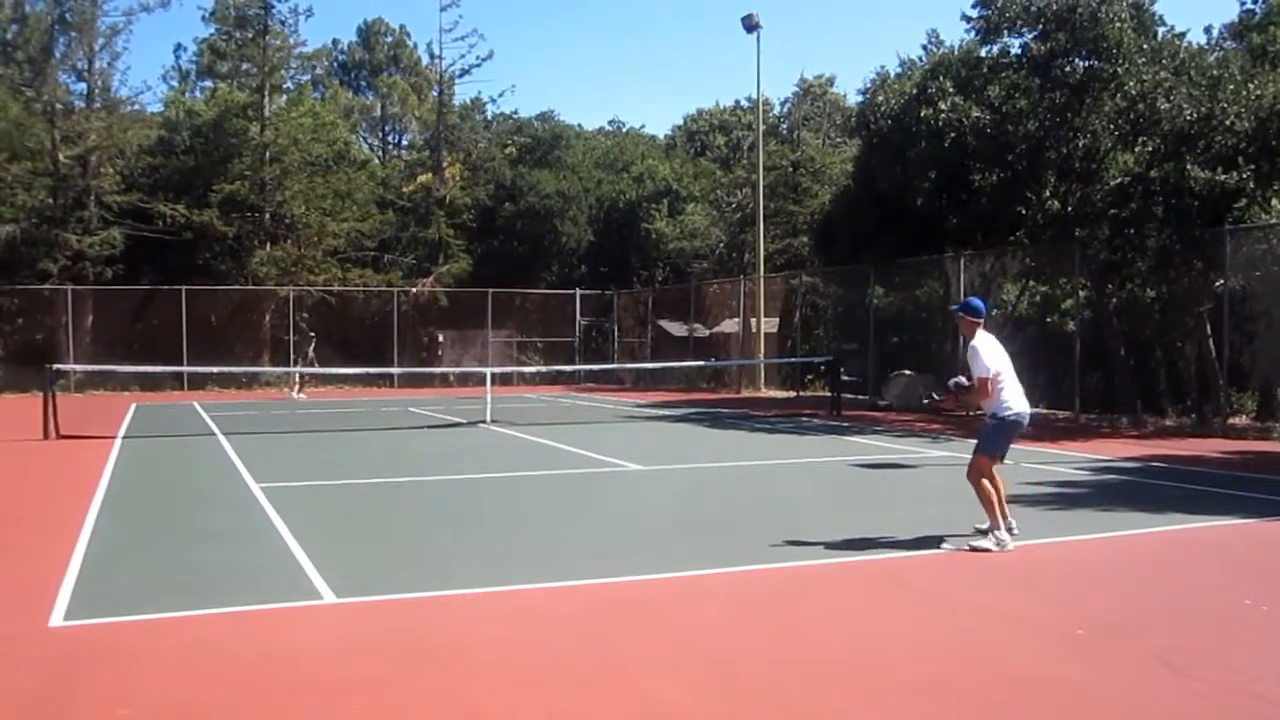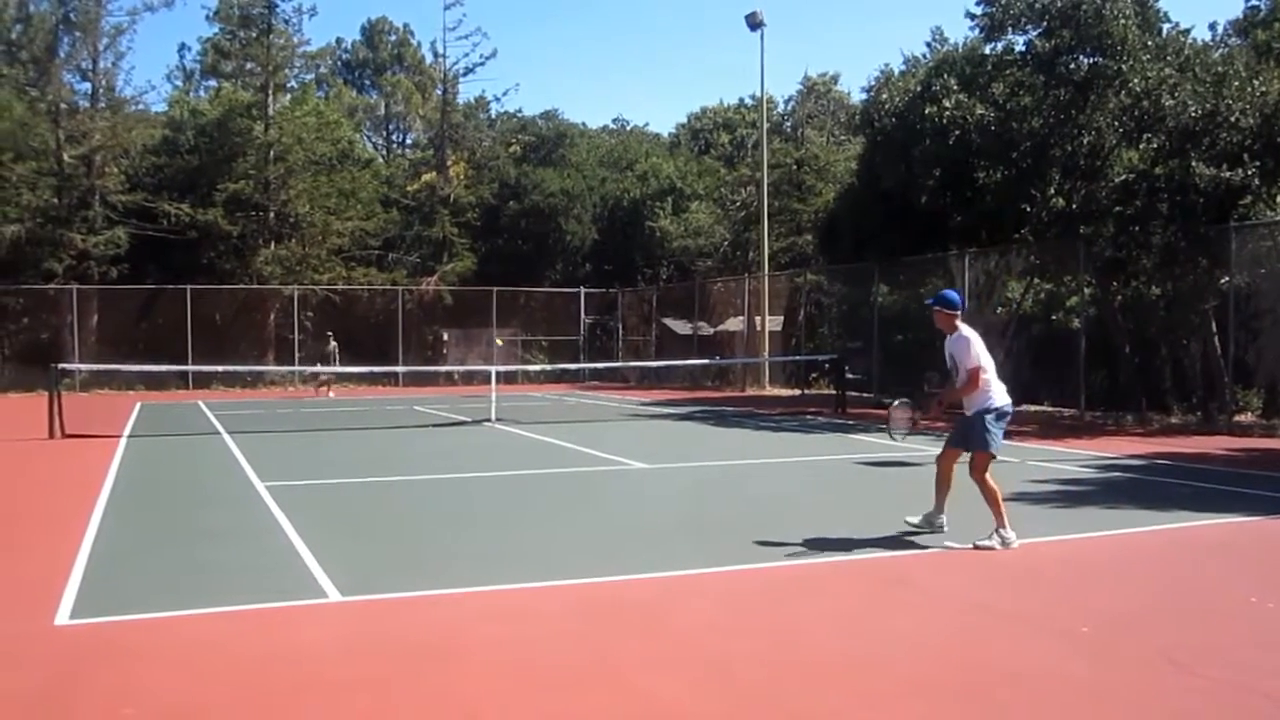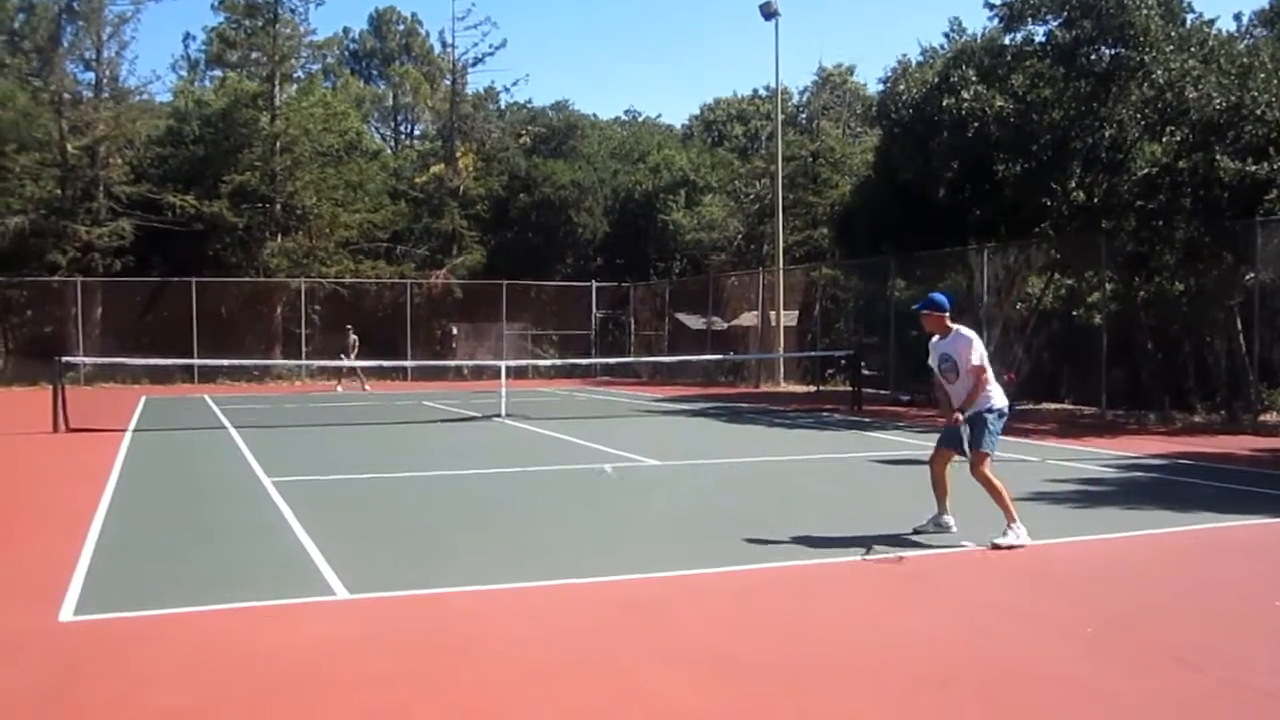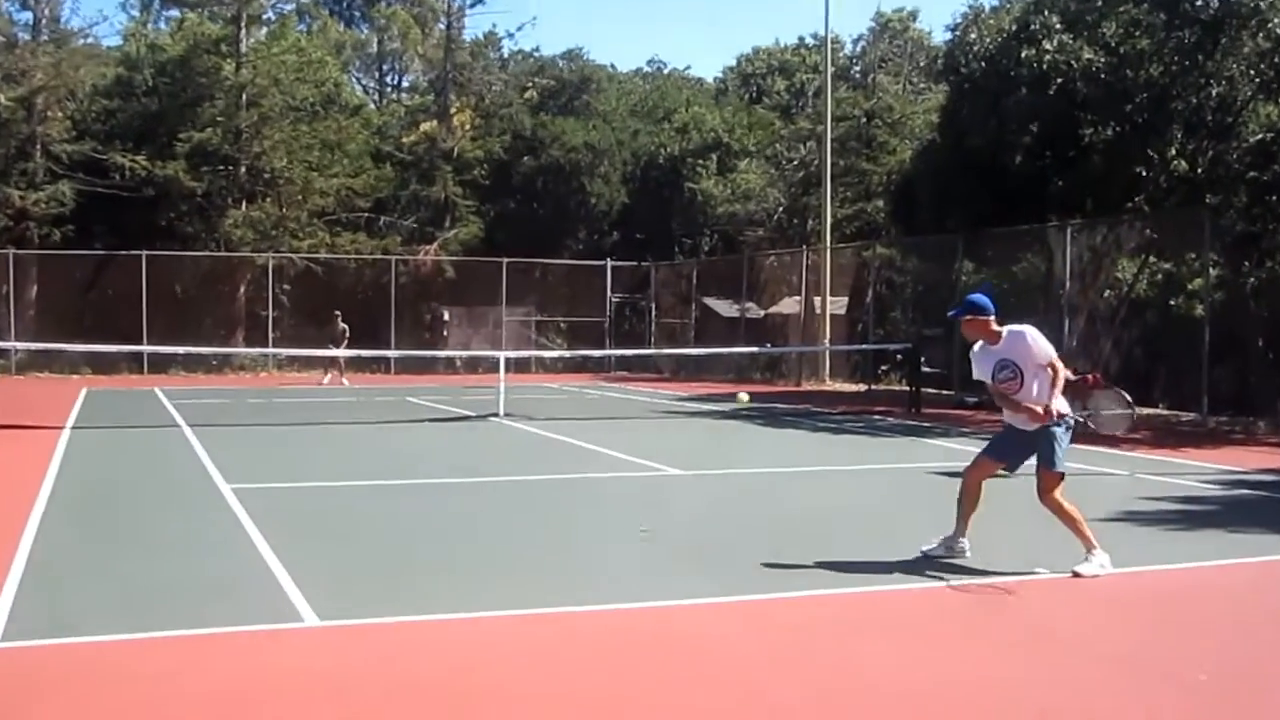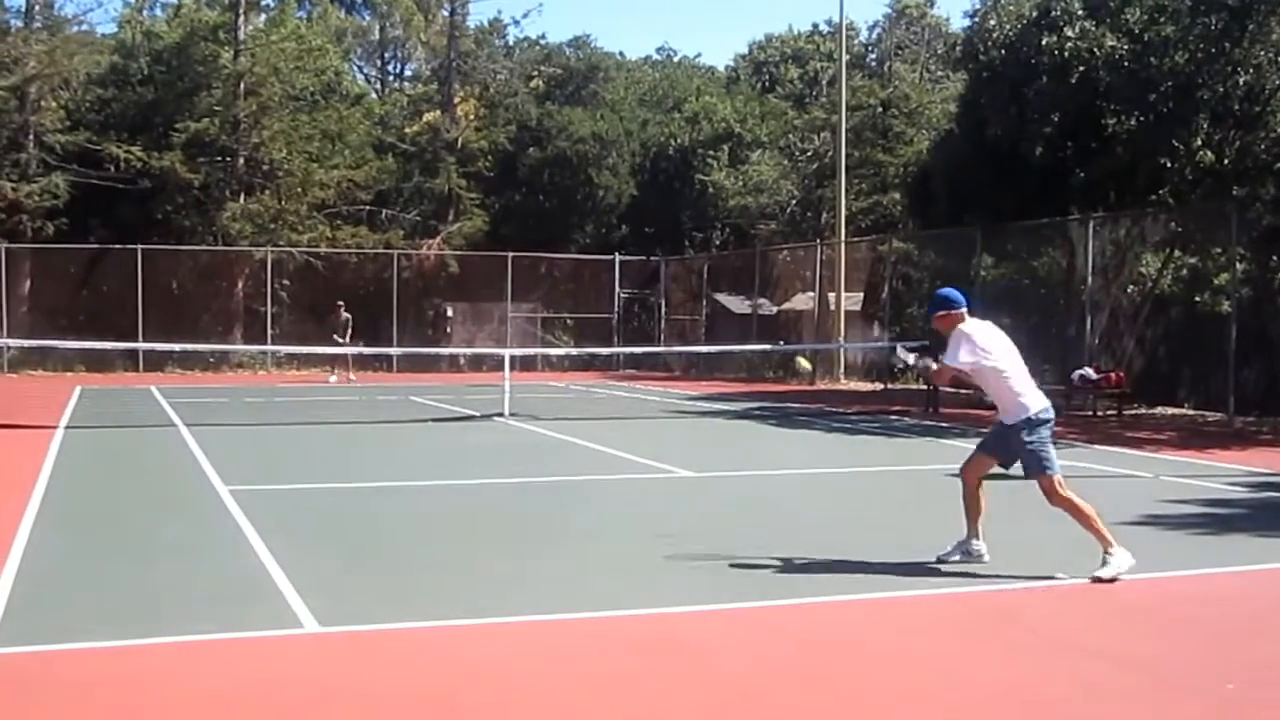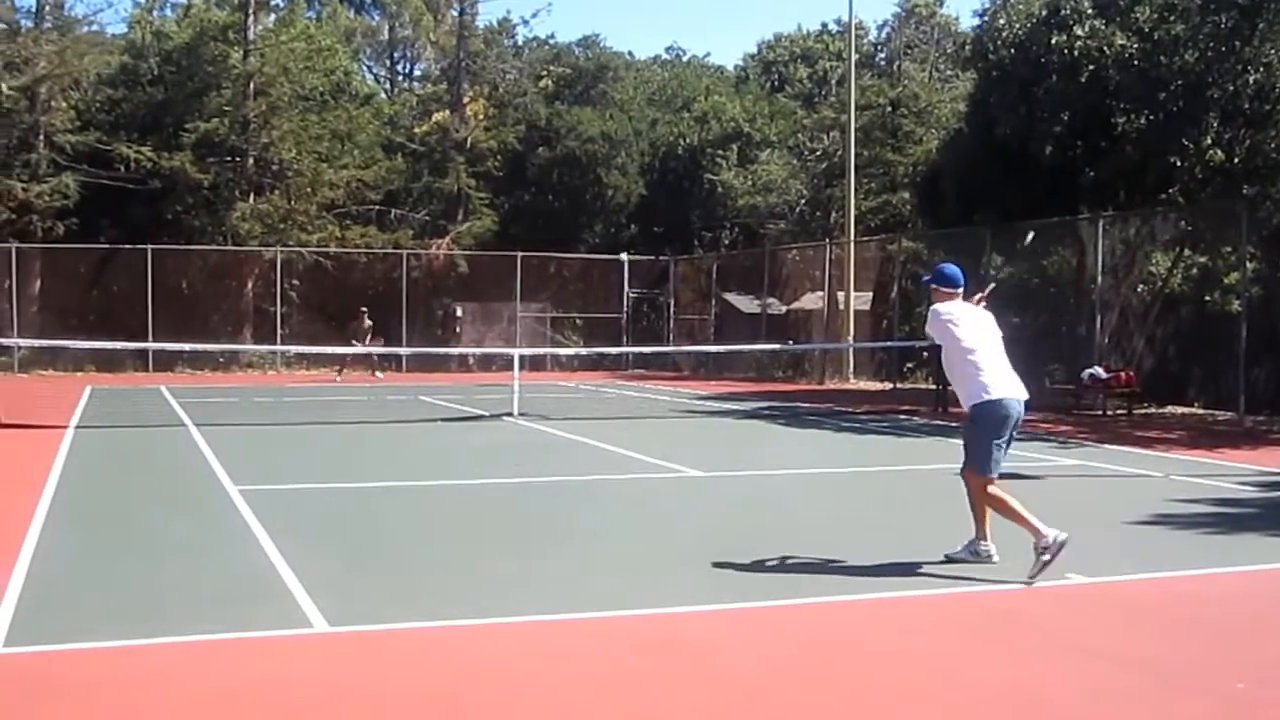
dt=0.3s
person 1, frame 1
left shoulder: (977, 347)
right shoulder: (986, 342)
left elbow: (984, 392)
left wrist: (960, 399)
right wrist: (967, 392)
left hip: (1007, 414)
right hip: (1007, 413)
left knee: (977, 472)
right knee: (982, 469)
left ankle: (1002, 534)
right ankle: (1000, 518)
person 1, frame 2
left shoulder: (967, 338)
right shoulder: (951, 340)
left elbow: (974, 382)
left wrist: (943, 400)
right wrist: (944, 400)
left hip: (992, 408)
right hip: (975, 410)
left knee: (978, 470)
right knee: (944, 460)
left ankle: (1005, 533)
right ankle: (937, 516)
person 1, frame 3
left shoulder: (966, 337)
right shoulder: (935, 344)
left elbow: (983, 376)
right elbow: (939, 384)
left wrist: (966, 405)
right wrist: (949, 409)
left hip: (989, 409)
right hip: (962, 412)
left knee: (980, 469)
right knee: (937, 461)
left ankle: (1016, 528)
right ankle: (943, 517)
person 1, frame 4
left shoulder: (1024, 335)
right shoulder: (978, 354)
left elbow: (1058, 369)
right elbow: (998, 395)
left wrist: (1052, 402)
right wrist: (1026, 410)
left hip: (1052, 421)
right hip: (1017, 425)
left knee: (1049, 495)
right knee: (972, 475)
left ankle: (1097, 555)
right ankle: (958, 540)
person 1, frame 5
left shoulder: (965, 333)
right shoulder: (983, 328)
left elbow: (944, 378)
left wrist: (928, 368)
left hip: (1030, 416)
right hip: (1014, 419)
left knee: (1054, 491)
right knee: (970, 472)
left ankle: (1116, 552)
right ankle: (973, 544)
person 1, frame 6
left shoulder: (939, 312)
right shoulder: (982, 315)
left hip: (990, 404)
right hip: (1011, 399)
left knee: (984, 488)
right knee: (970, 474)
left ankle: (1046, 537)
right ankle: (982, 543)
